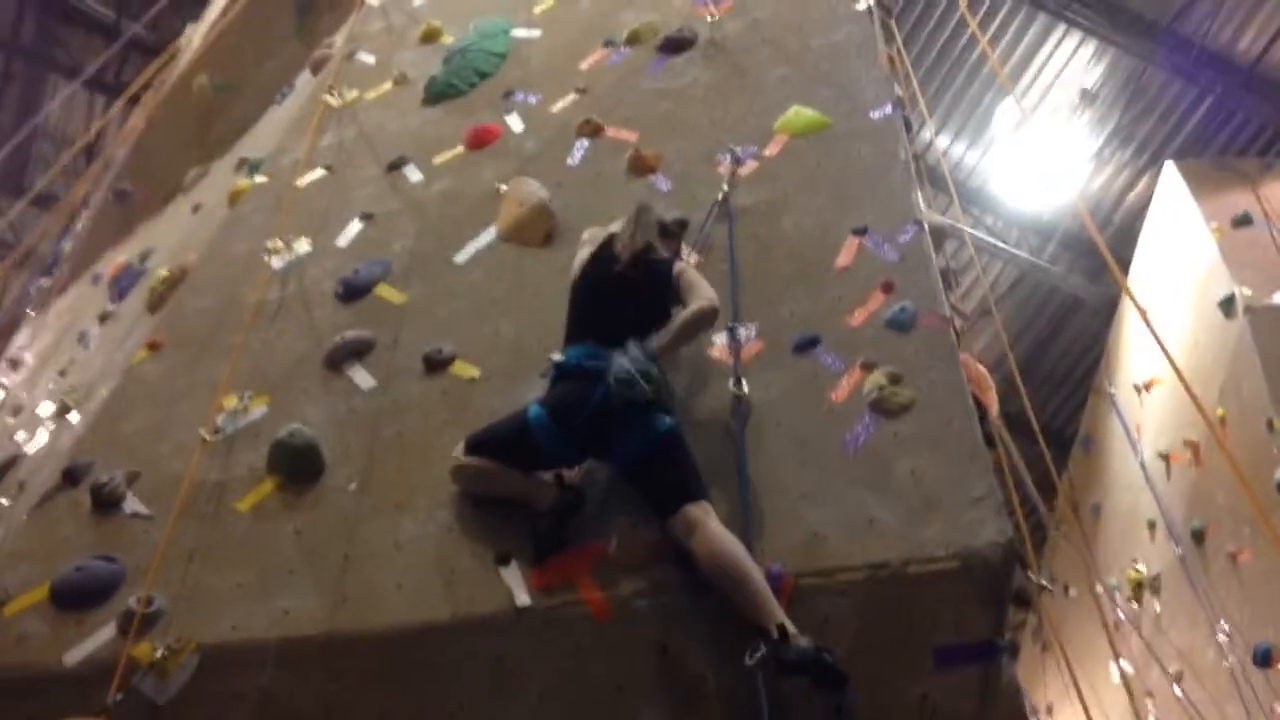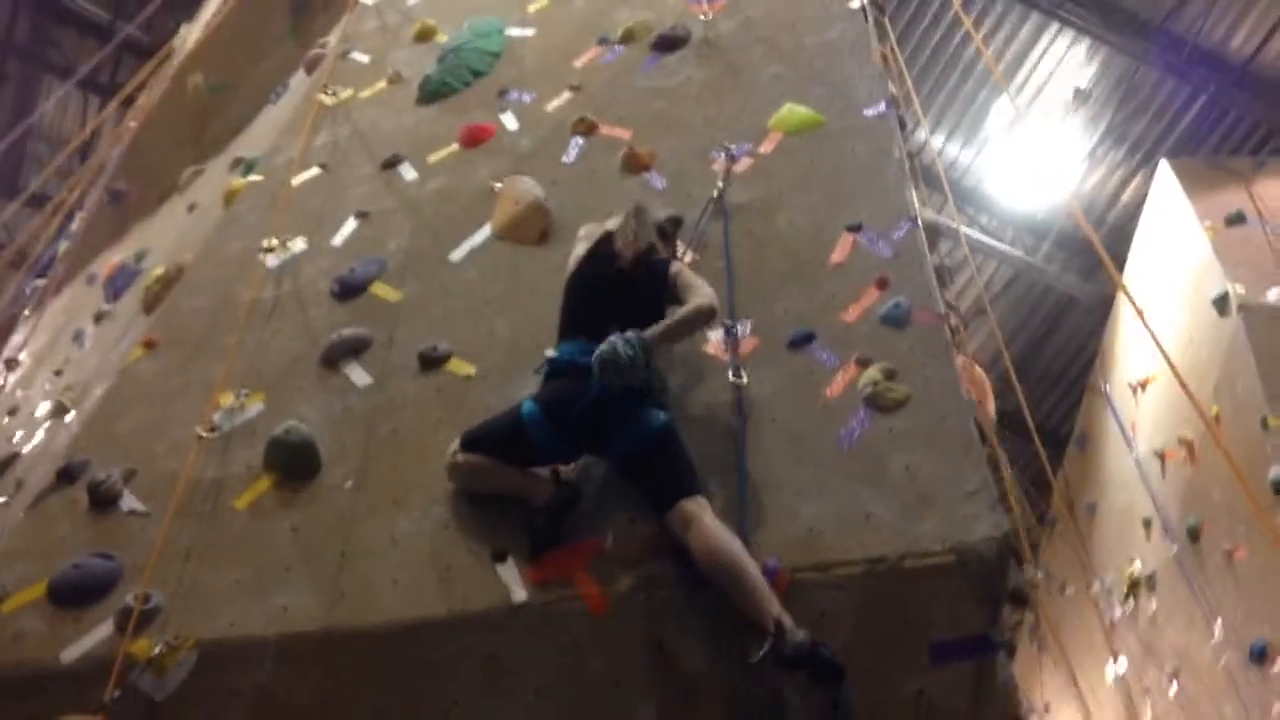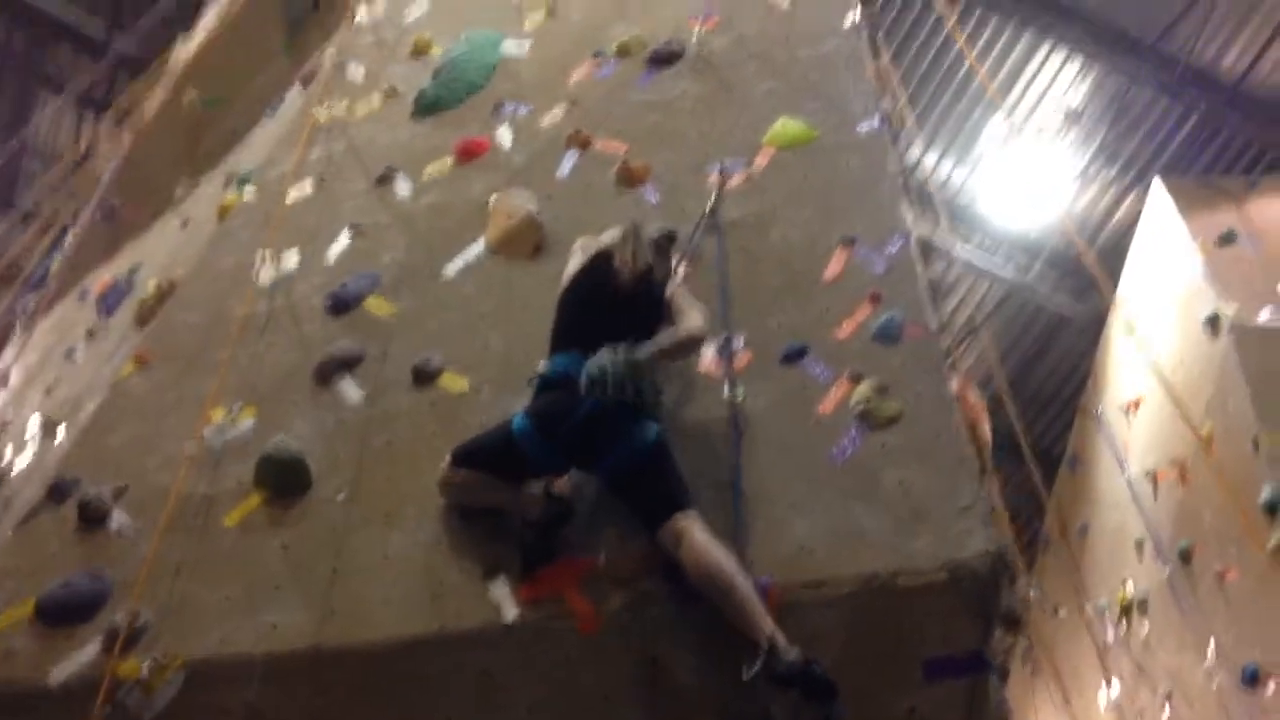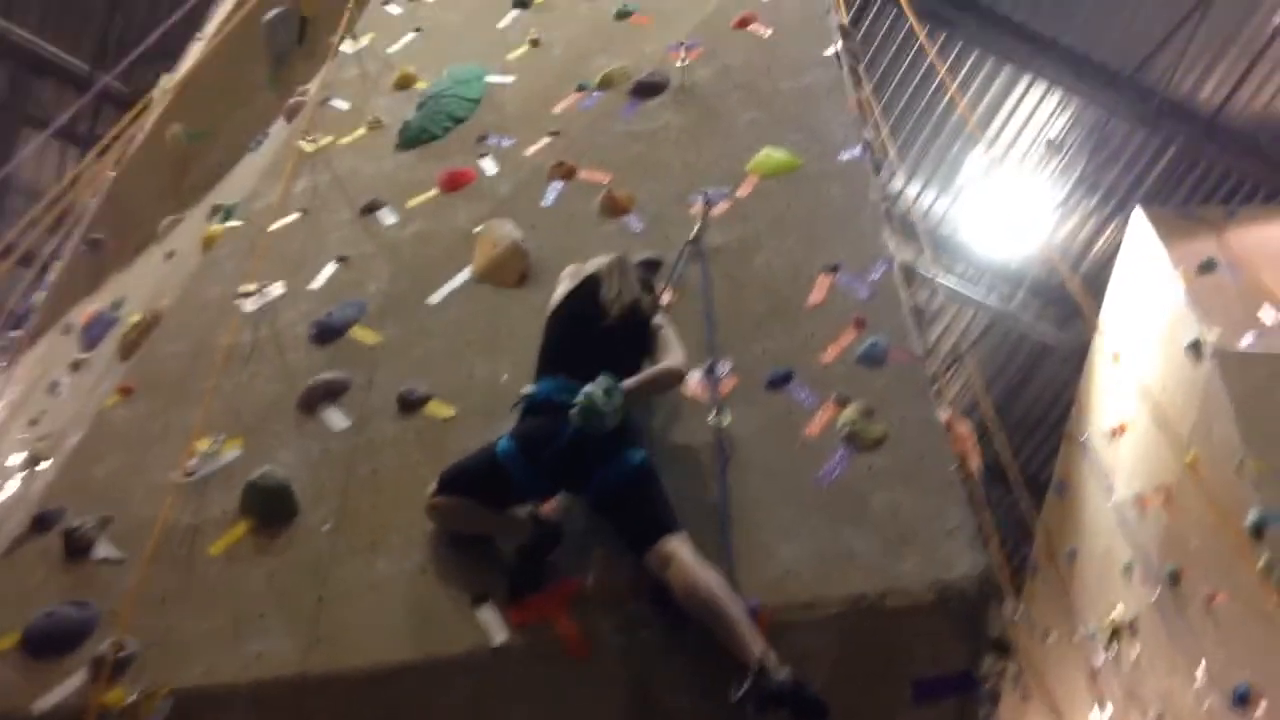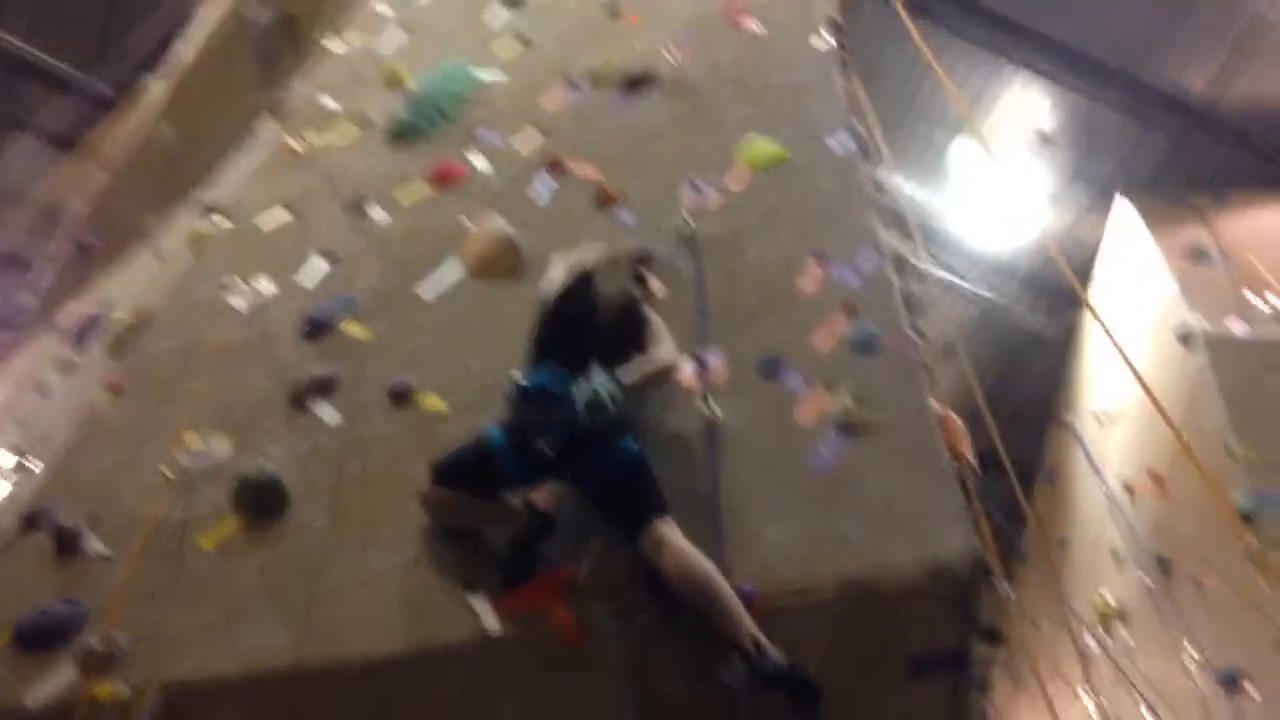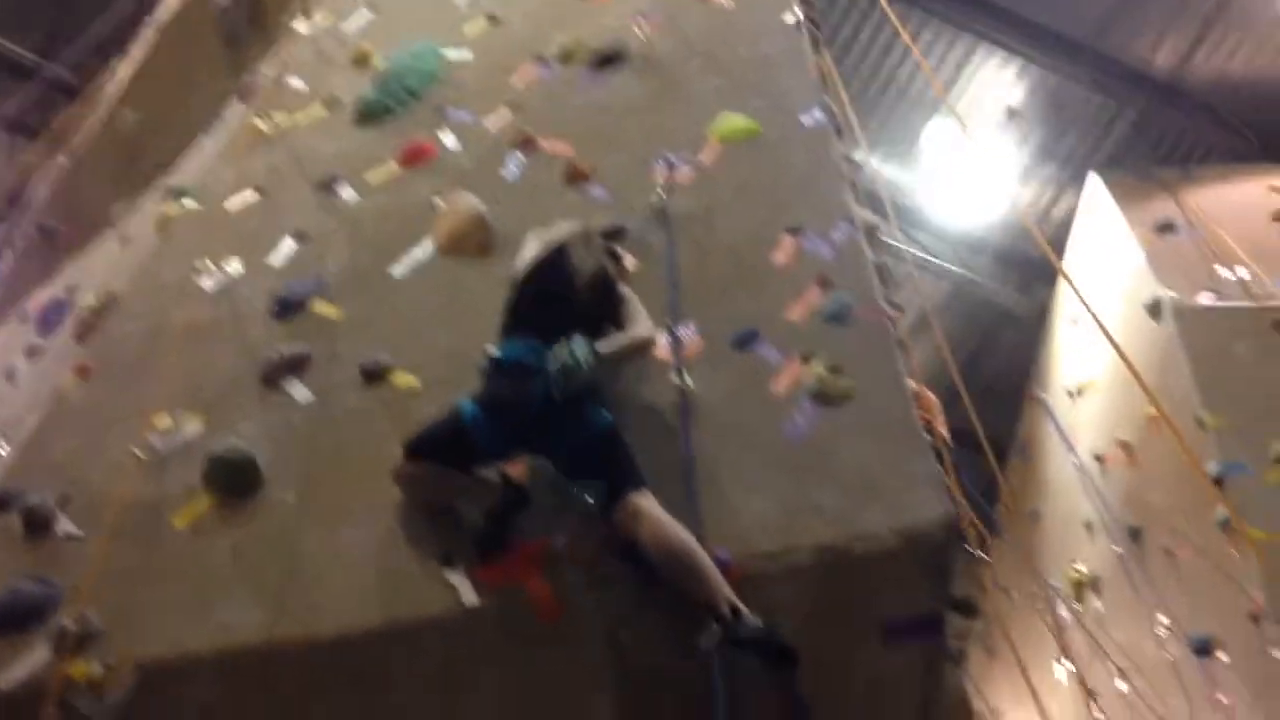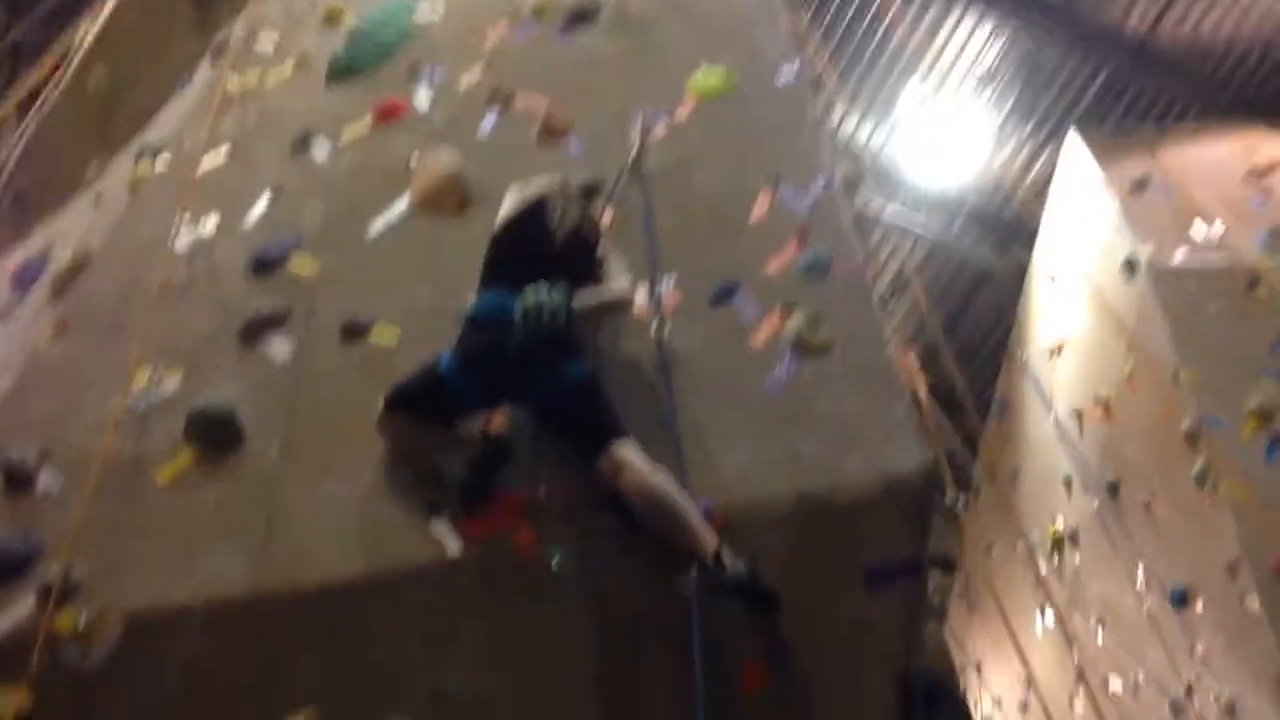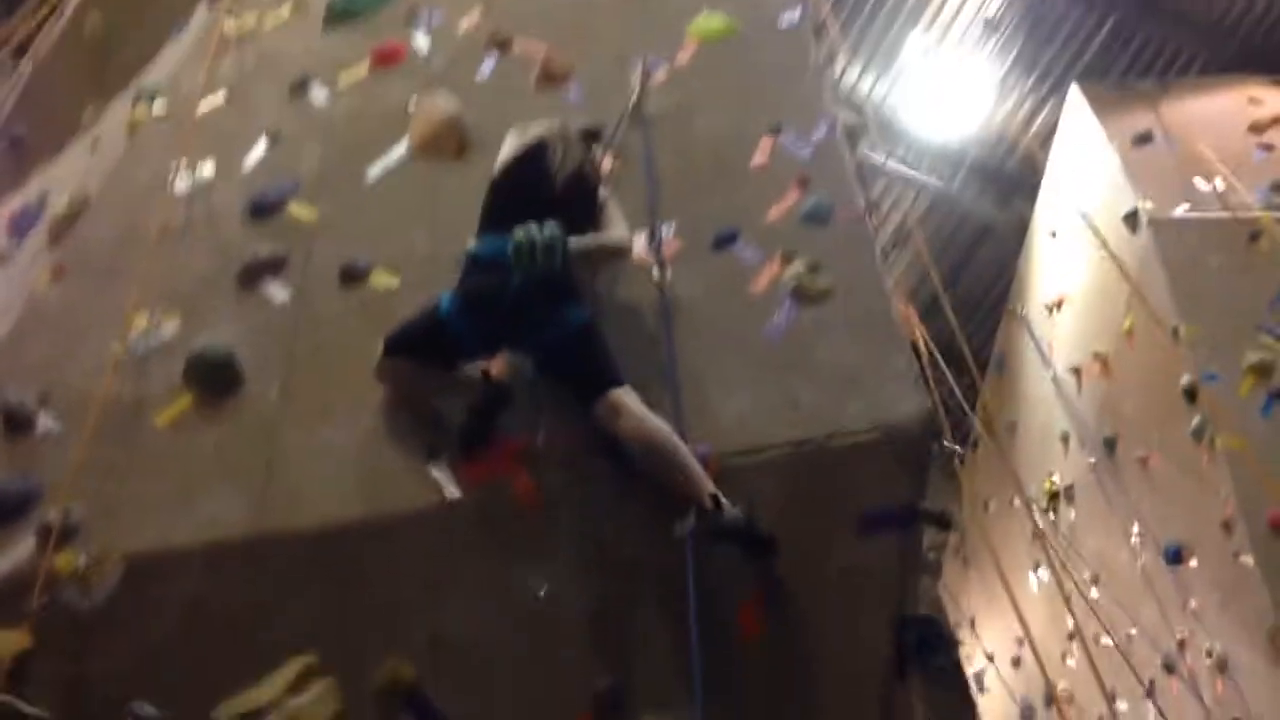
dt=0.1s
person 1, frame 1
left shoulder: (593, 250)
right shoulder: (674, 269)
right elbow: (707, 306)
left wrist: (628, 227)
right wrist: (651, 351)
left hip: (572, 398)
right hip: (636, 406)
left knee: (465, 465)
right knee: (698, 521)
left ankle: (550, 495)
right ankle: (785, 636)
person 1, frame 2
left shoulder: (588, 247)
right shoulder: (670, 270)
right elbow: (706, 305)
left wrist: (627, 220)
right wrist: (644, 340)
left hip: (566, 394)
right hip: (630, 403)
left knee: (460, 461)
right knee: (694, 516)
left ankle: (547, 490)
right ankle: (783, 630)
person 1, frame 3
left shoulder: (584, 261)
right shoulder: (664, 289)
right elbow: (694, 331)
left wrist: (622, 236)
right wrist: (634, 359)
left hip: (558, 407)
right hip: (622, 417)
left knee: (453, 477)
right knee: (685, 530)
left ankle: (541, 507)
right ankle: (776, 648)
person 1, frame 4
left shoulder: (572, 286)
right shoulder: (650, 320)
right elbow: (675, 365)
left wrist: (610, 263)
right wrist: (620, 390)
left hip: (543, 431)
right hip: (606, 441)
left knee: (440, 502)
right knee: (672, 554)
left ankle: (529, 531)
right ankle: (766, 669)
person 1, frame 5
left shoulder: (567, 281)
right shoulder: (640, 312)
right elbow: (665, 360)
left wrist: (606, 261)
right wrist: (617, 382)
left hip: (535, 420)
right hip: (598, 429)
left knee: (435, 494)
right knee: (663, 539)
left ankle: (522, 521)
right ankle: (760, 650)
person 1, frame 6
left shoulder: (540, 252)
right shoulder: (615, 288)
right elbow: (644, 335)
left wrist: (572, 234)
right wrist: (593, 352)
left hip: (508, 393)
right hip: (573, 402)
left knee: (410, 470)
right knee: (640, 510)
left ankle: (502, 492)
right ankle: (735, 615)
person 1, frame 7
left shoulder: (518, 209)
right shoulder: (590, 243)
left wrist: (554, 190)
right wrist: (567, 304)
left hip: (486, 344)
right hip: (552, 352)
left knee: (392, 422)
right knee: (621, 460)
left ankle: (482, 446)
right ankle: (719, 562)
person 1, frame 8
left shoulder: (518, 148)
right shoulder: (593, 190)
right elbow: (619, 242)
left wrist: (557, 133)
right wrist: (562, 247)
left hip: (486, 288)
right hip: (551, 297)
left knee: (391, 366)
right knee: (620, 406)
left ankle: (484, 388)
right ankle: (715, 507)
